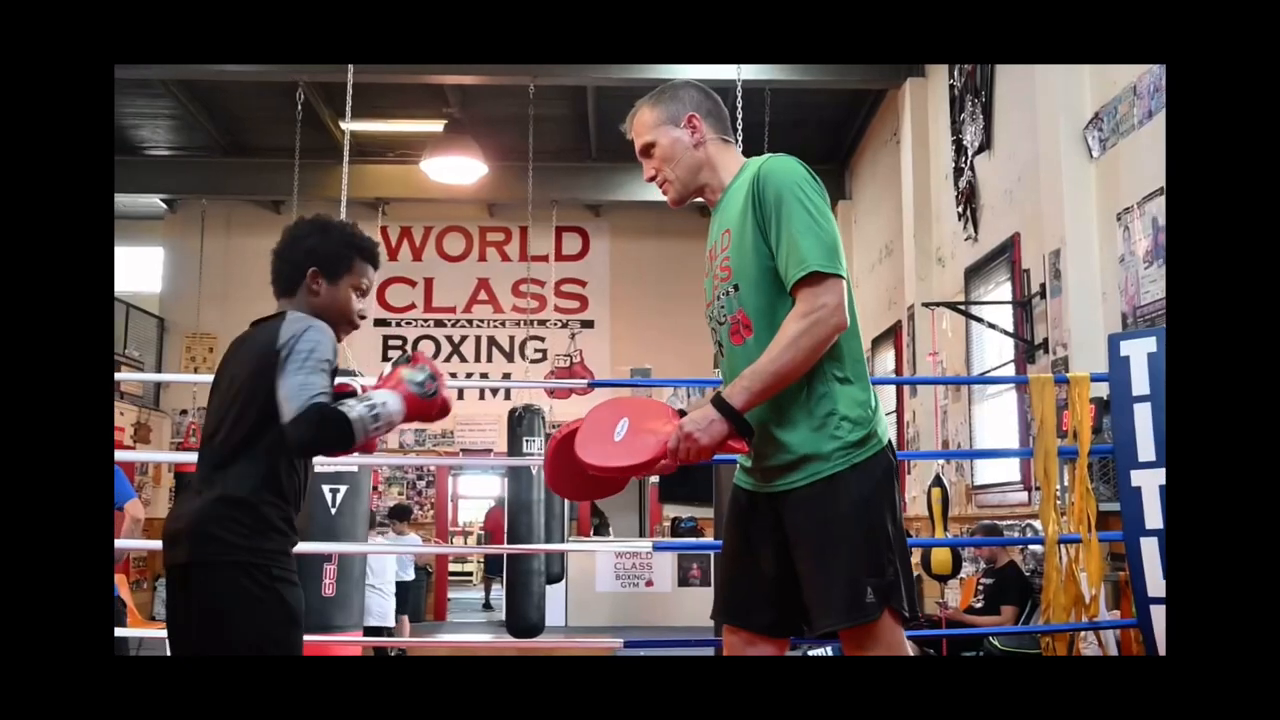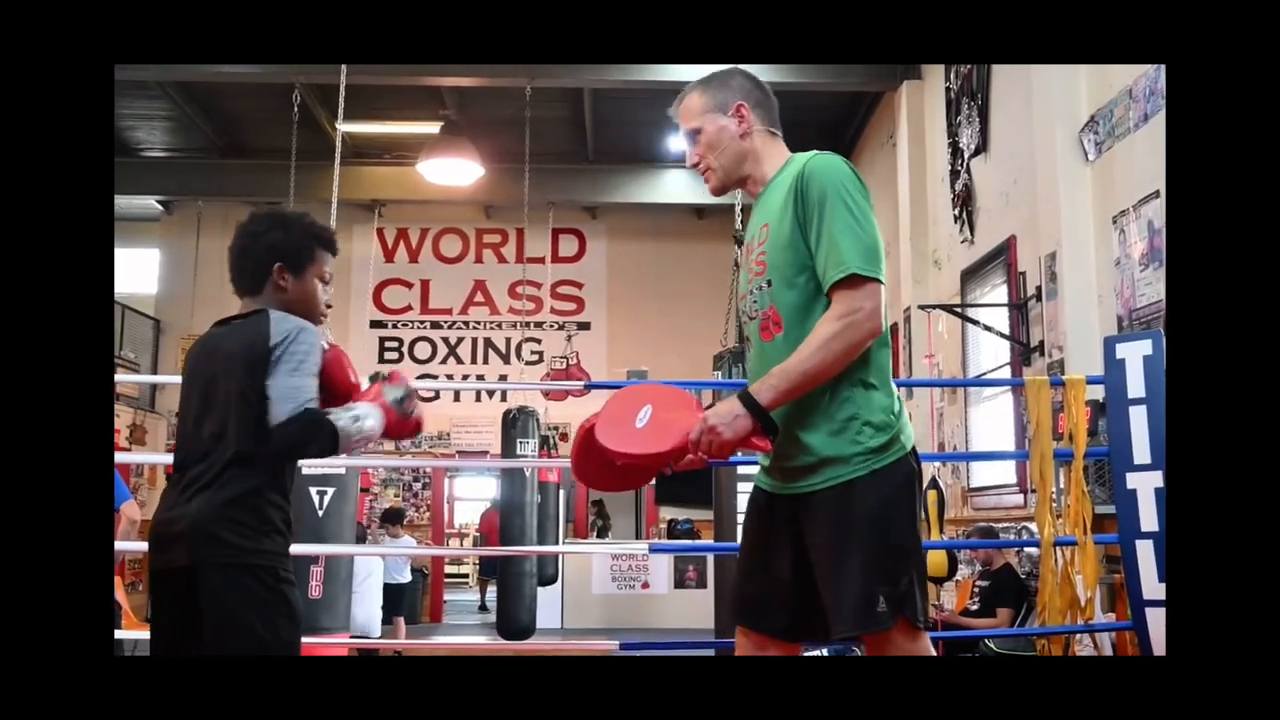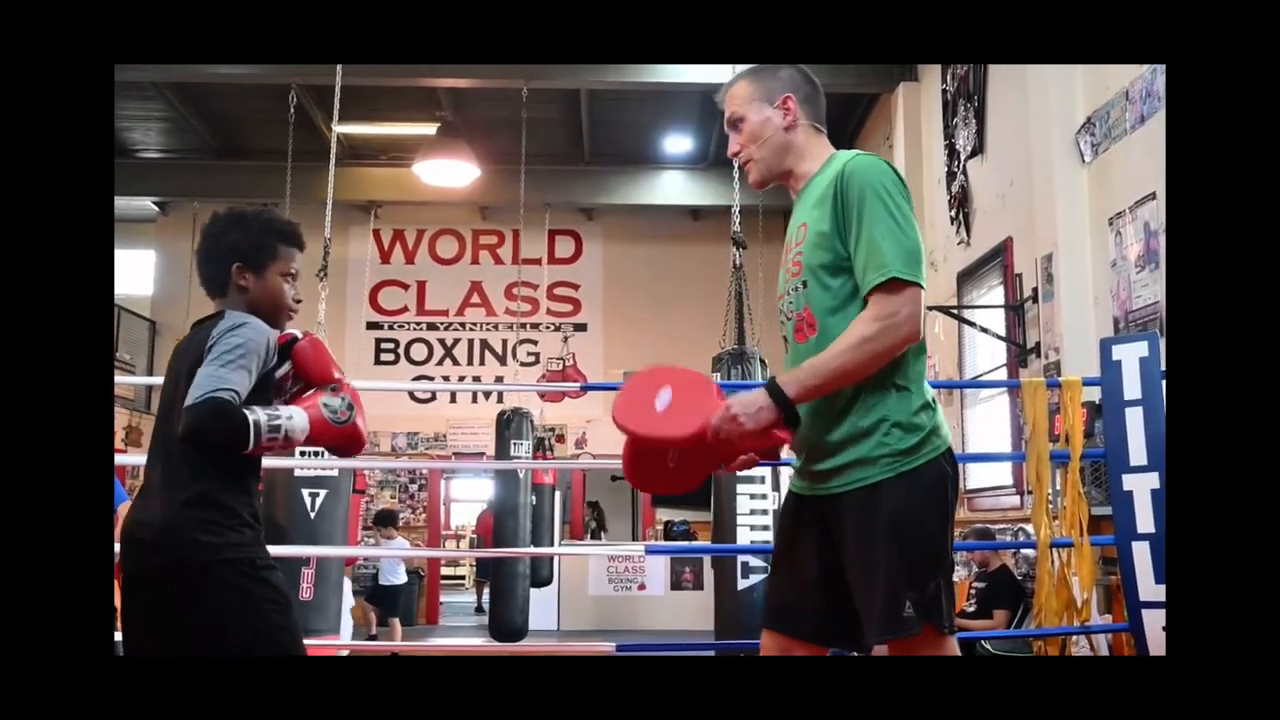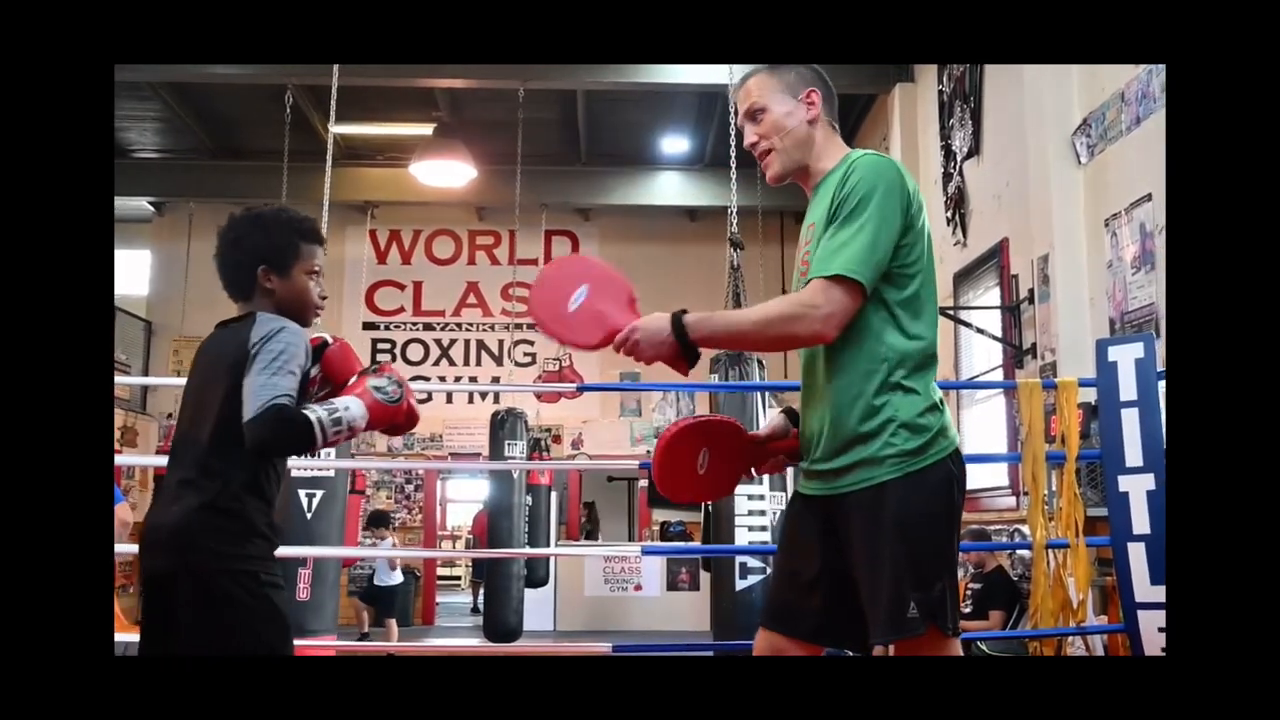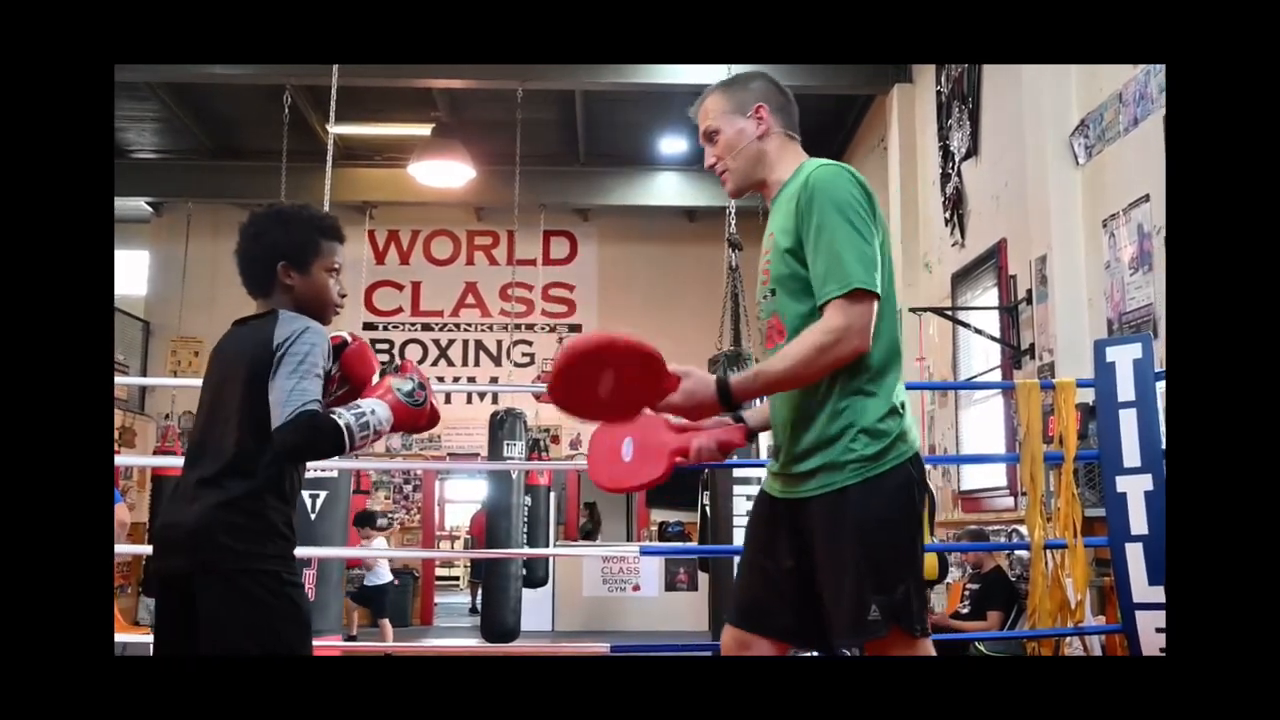
dt=0.3s
person 1, frame 1
left shoulder: (775, 178)
right shoulder: (724, 223)
left elbow: (826, 311)
left wrist: (725, 409)
right wrist: (687, 426)
left hip: (834, 461)
right hip: (763, 473)
left knee: (874, 636)
right knee: (746, 638)
person 1, frame 2
left shoulder: (818, 175)
right shoulder: (761, 218)
left elbow: (861, 315)
left wrist: (751, 404)
right wrist: (721, 421)
left hip: (857, 465)
right hip: (785, 475)
left knee: (893, 640)
right knee: (759, 640)
person 1, frame 3
left shoulder: (861, 177)
right shoulder: (806, 211)
left elbow: (898, 319)
left wrist: (776, 395)
right wrist: (764, 424)
left hip: (889, 469)
right hip: (819, 476)
left knee: (918, 644)
right knee: (785, 642)
person 1, frame 4
left shoulder: (869, 175)
right shoulder: (823, 203)
left elbow: (820, 317)
left wrist: (680, 331)
right wrist: (793, 420)
left hip: (897, 466)
right hip: (827, 476)
left knee: (923, 645)
right knee: (778, 644)
person 1, frame 5
left shoulder: (825, 184)
right shoulder: (785, 212)
left elbow: (850, 332)
left wrist: (725, 391)
right wrist: (740, 423)
left hip: (859, 471)
right hip: (795, 480)
left knee: (894, 645)
right knee: (747, 643)
person 2, frame 1
left shoulder: (246, 344)
right shoulder: (307, 332)
right elbow: (312, 432)
right wrist: (399, 396)
left hip: (195, 533)
right hip: (242, 540)
person 2, frame 2
left shoulder: (206, 346)
right shoulder: (292, 332)
right elbow: (299, 432)
right wrist: (379, 410)
left hip: (175, 535)
right hip: (239, 540)
person 2, frame 3
left shoulder: (194, 340)
right shoulder: (246, 331)
right elbow: (209, 419)
left wrist: (281, 388)
right wrist: (307, 420)
left hip: (149, 535)
right hip: (212, 538)
person 2, frame 4
left shoulder: (217, 343)
right shoulder: (280, 334)
right elbow: (269, 429)
left wrist: (307, 391)
right wrist: (362, 407)
left hip: (169, 536)
right hip: (225, 544)
person 2, frame 5
left shoulder: (233, 340)
right shoulder: (300, 333)
right elbow: (300, 437)
left wrist: (329, 393)
right wrist: (386, 406)
left hip: (180, 535)
right hip: (243, 544)
